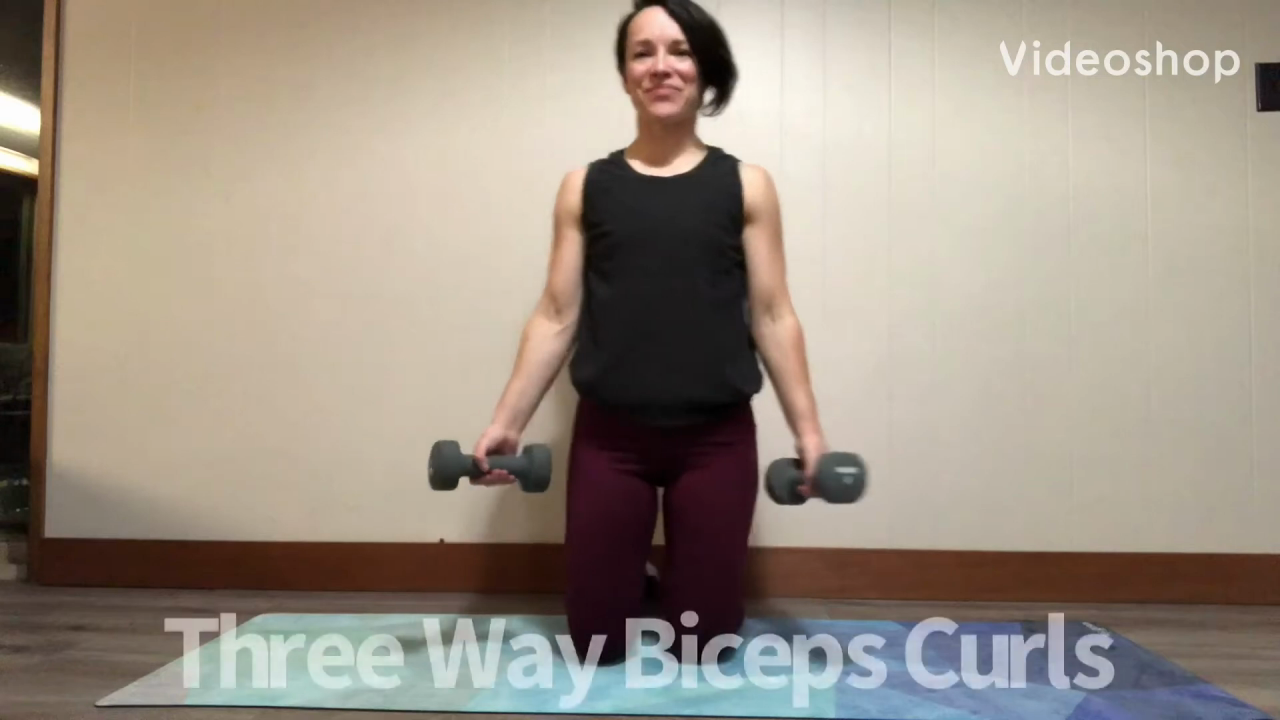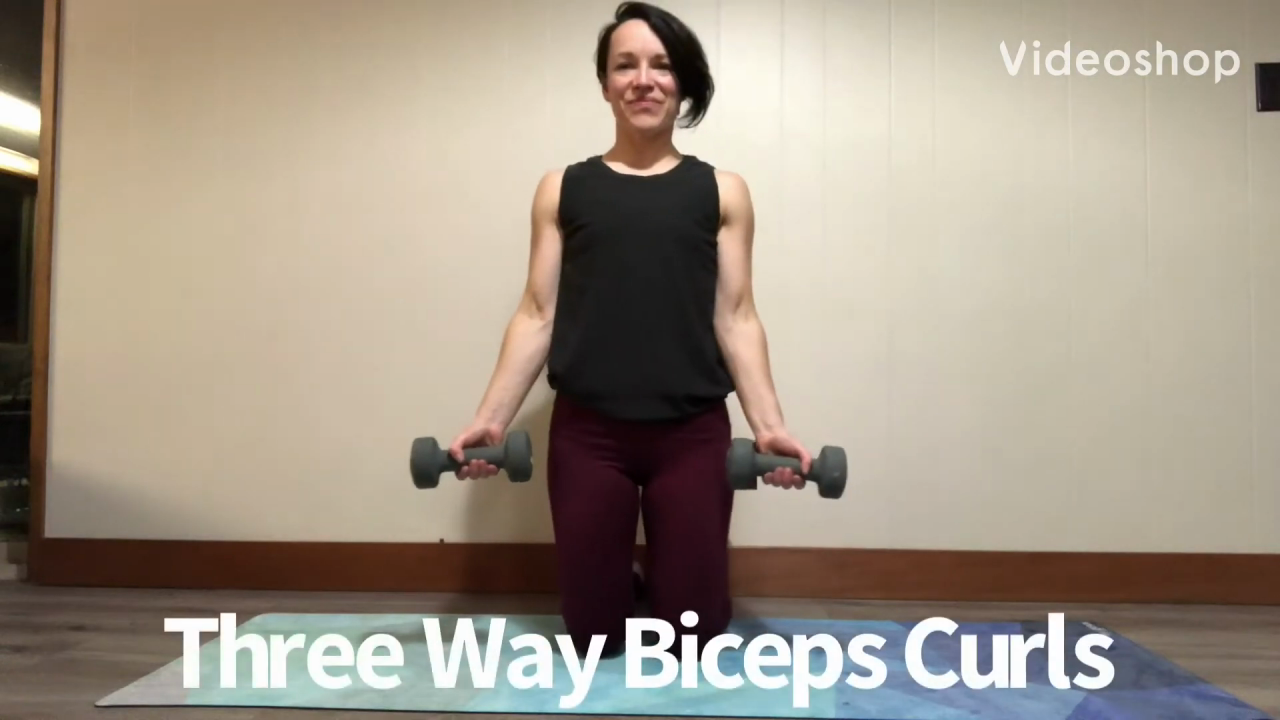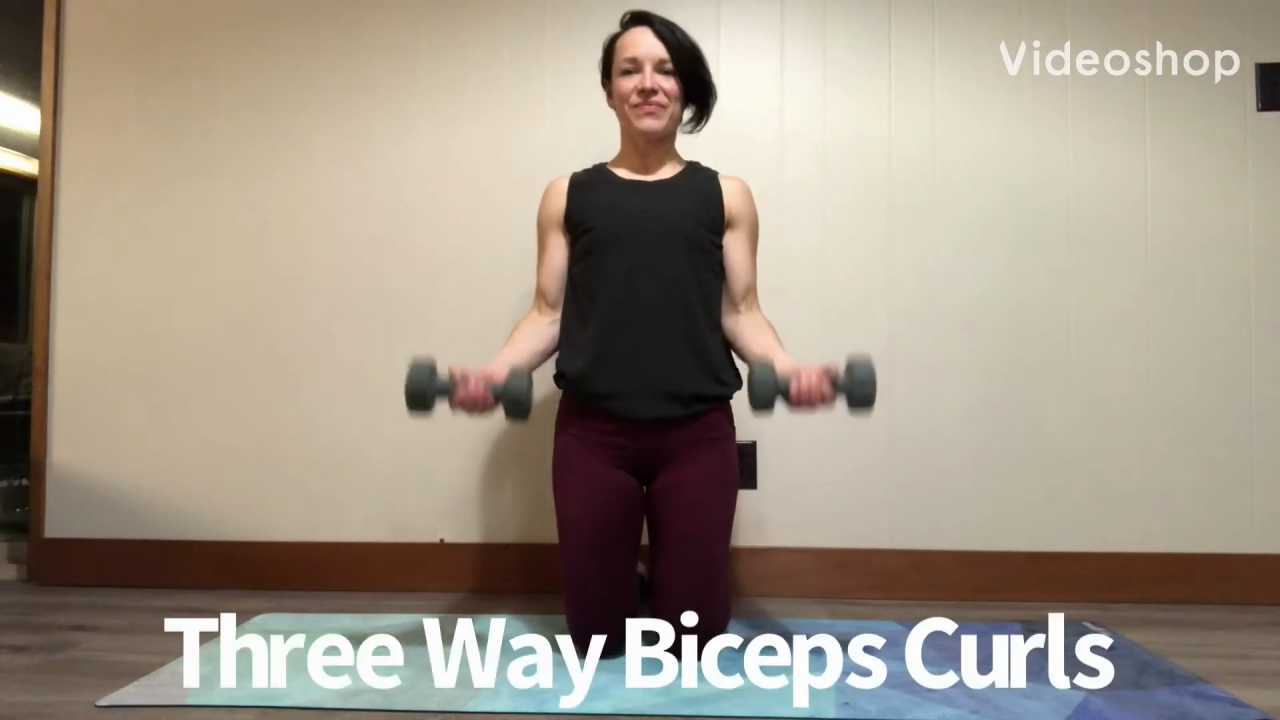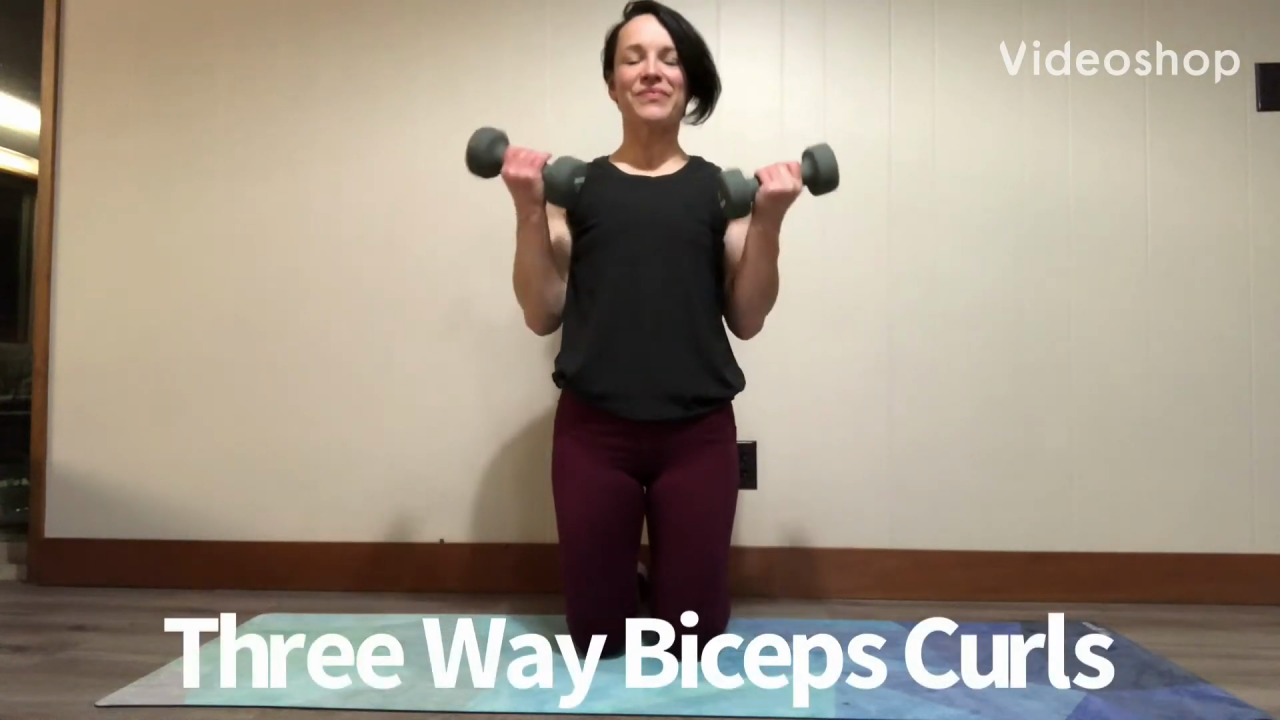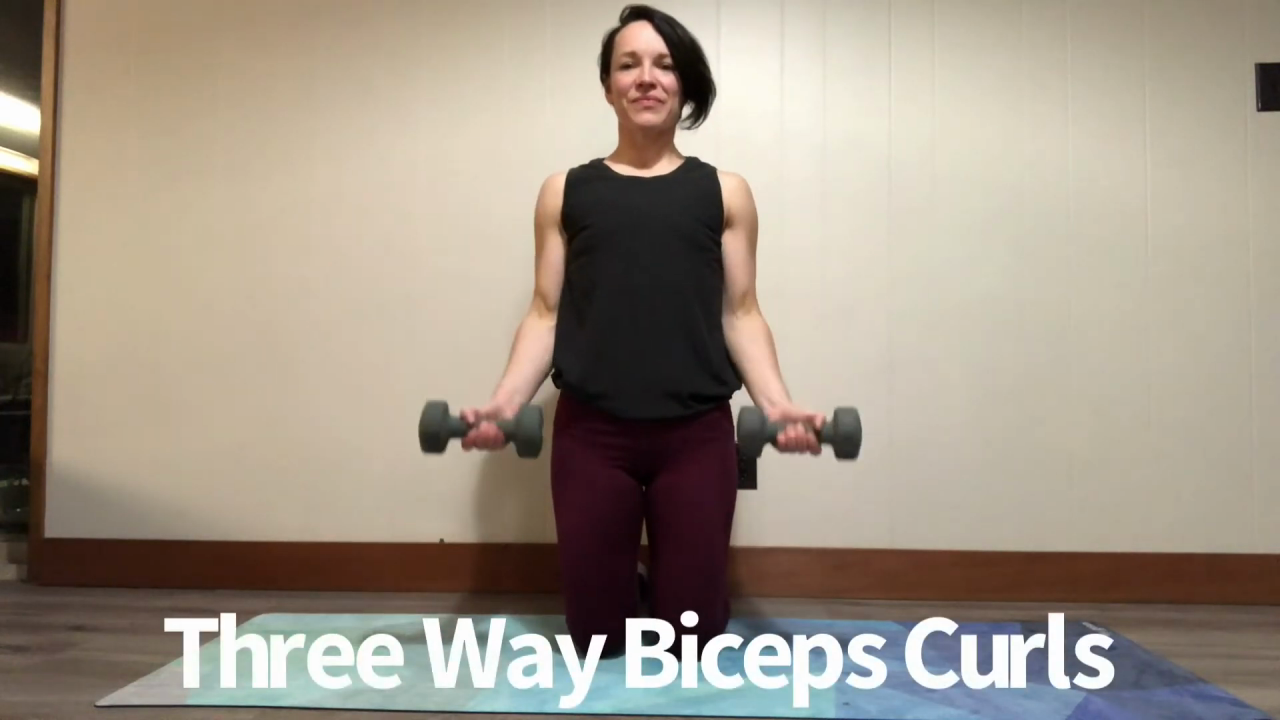
dt=1s
person 1, frame 1
left shoulder: (746, 186)
right shoulder: (584, 187)
left elbow: (773, 316)
right elbow: (556, 316)
left wrist: (807, 429)
right wrist: (506, 422)
left hip: (718, 438)
right hip: (608, 437)
left knee: (702, 637)
right knee: (599, 636)
left ankle: (673, 583)
right ankle: (635, 579)
person 1, frame 2
left shoulder: (722, 191)
right shoulder: (562, 189)
left elbow: (736, 317)
right elbow: (537, 314)
left wrist: (768, 426)
right wrist: (490, 419)
left hip: (694, 435)
right hip: (586, 434)
left knee: (692, 631)
right knee: (595, 633)
left ankle: (661, 583)
right ankle: (625, 588)
person 1, frame 3
left shoulder: (726, 195)
right shoulder: (568, 194)
left elbow: (739, 312)
right elbow: (548, 313)
left wrist: (789, 370)
right wrist: (495, 372)
left hip: (698, 433)
right hip: (592, 432)
left knee: (695, 633)
right knee: (595, 632)
left ankle: (664, 584)
right ankle: (629, 584)
person 1, frame 4
left shoulder: (726, 188)
right shoulder: (572, 186)
left elbow: (747, 319)
right elbow: (542, 314)
left wrist: (769, 220)
right wrist: (529, 208)
left hip: (699, 433)
right hip: (593, 430)
left knee: (694, 635)
right knee: (597, 635)
left ankle: (659, 585)
right ankle: (628, 586)
person 1, frame 5
left shoulder: (725, 192)
right shoulder: (565, 191)
left elbow: (740, 313)
right elbow: (546, 314)
left wrist: (778, 404)
right wrist: (504, 402)
left hip: (697, 434)
right hip: (590, 433)
left knee: (694, 634)
right knee: (596, 635)
left ankle: (661, 581)
right ankle: (629, 588)
